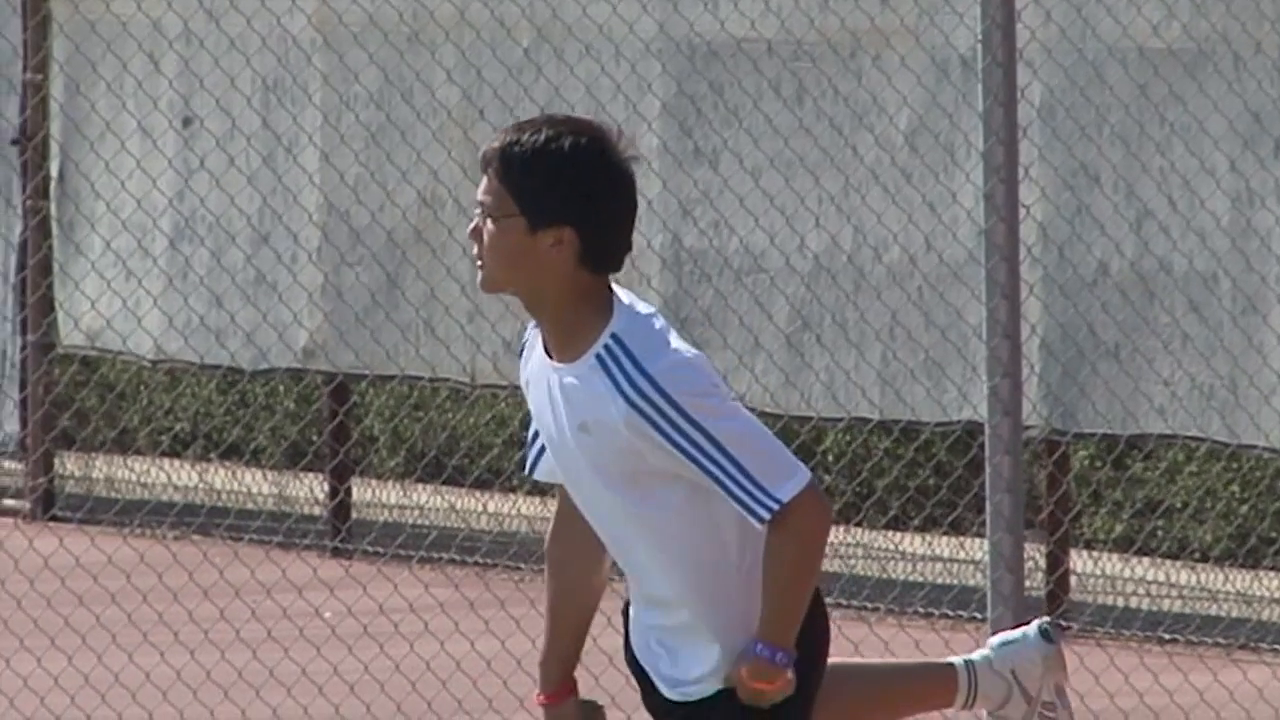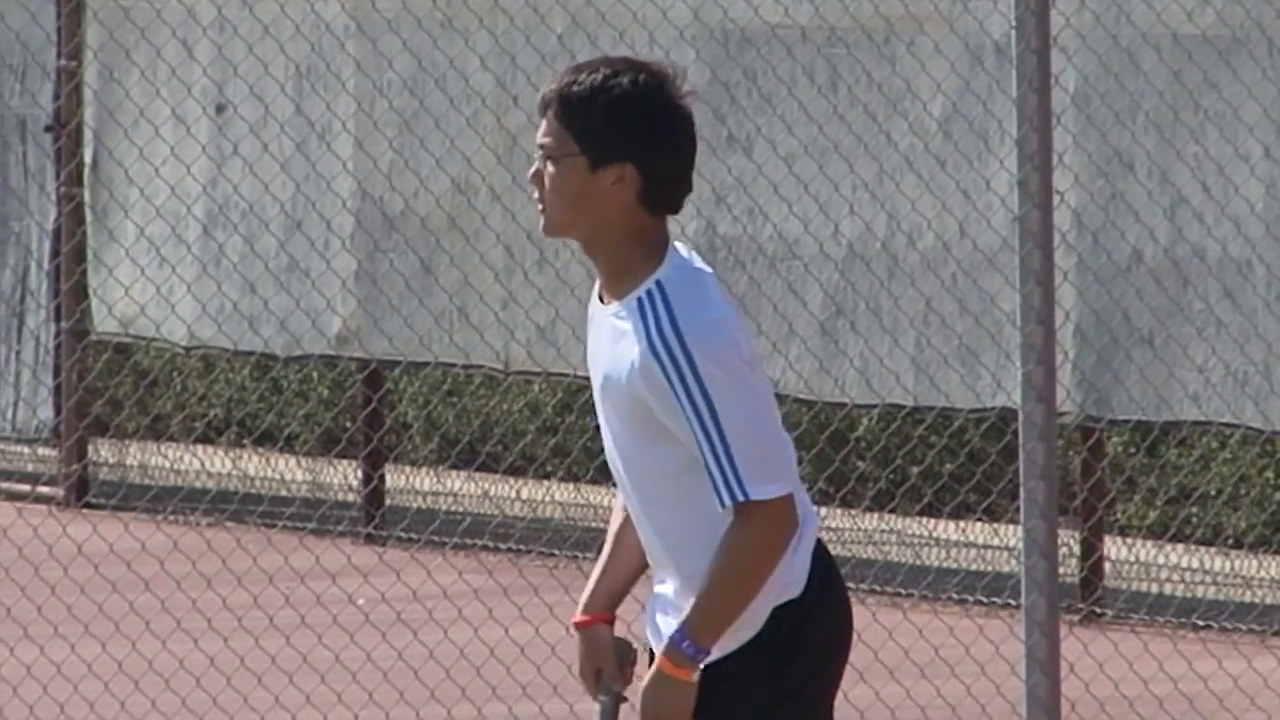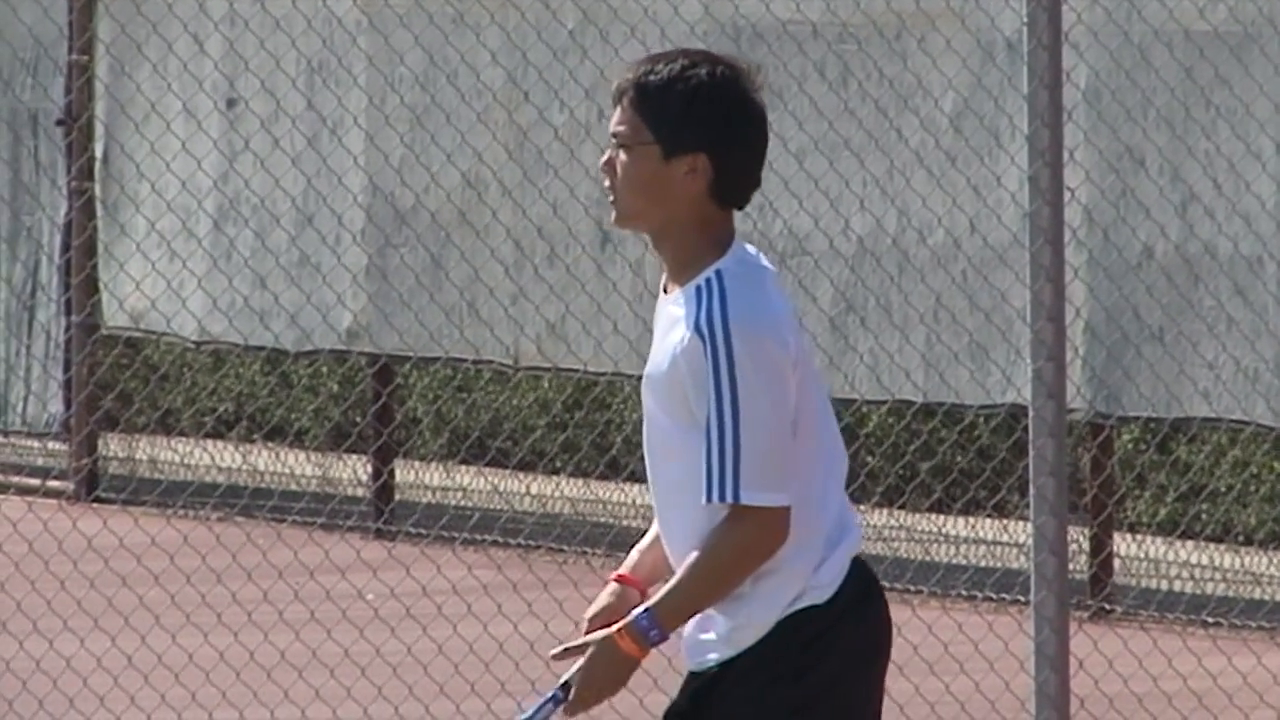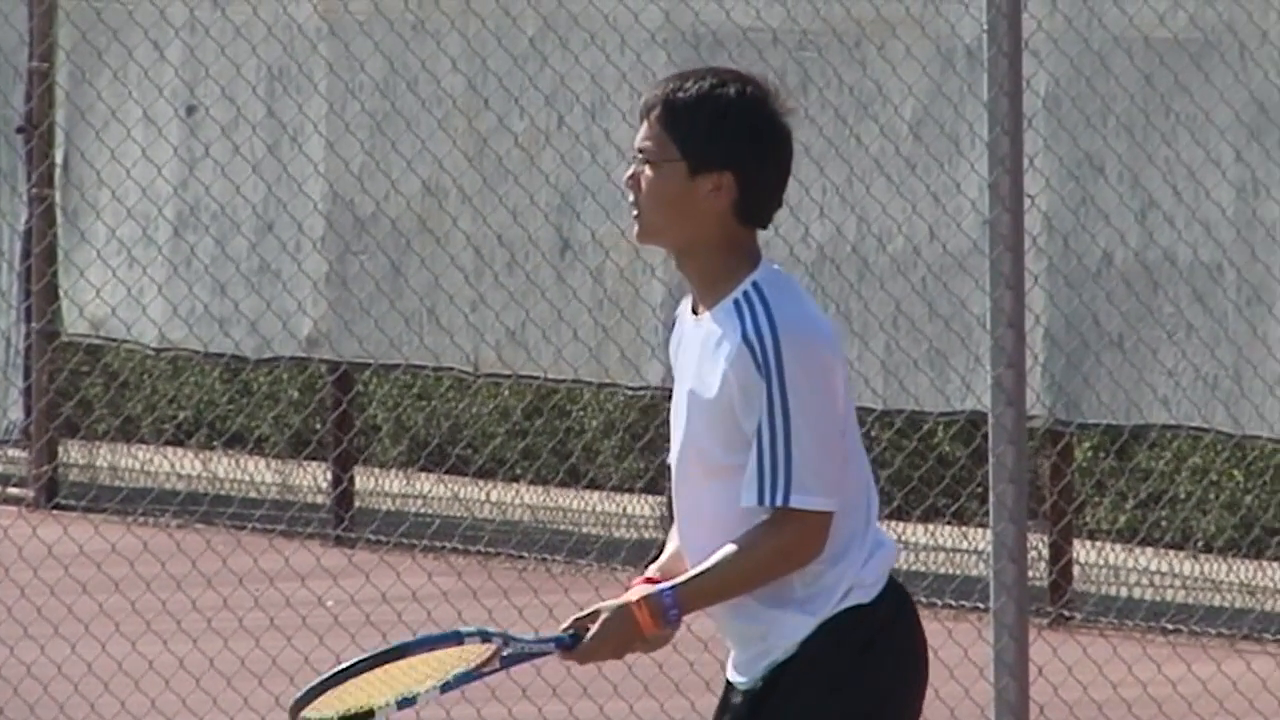
dt=0.7s
person 1, frame 1
left shoulder: (646, 377)
right shoulder: (544, 350)
left elbow: (801, 511)
right elbow: (582, 516)
left wrist: (768, 659)
left hip: (737, 656)
person 1, frame 2
left shoulder: (678, 330)
right shoulder: (617, 299)
left elbow: (768, 514)
left wrist: (678, 660)
right wrist: (597, 610)
left hip: (764, 633)
right hip: (708, 620)
person 1, frame 3
left shoulder: (727, 321)
right shoulder: (694, 297)
left elbow: (757, 522)
left wrist: (636, 636)
right wrist: (634, 580)
left hip: (793, 642)
right hip: (803, 629)
person 1, frame 4
left shoulder: (772, 334)
right shoulder: (696, 320)
left elbow: (797, 528)
left wrist: (657, 608)
right wrist: (655, 585)
left hip: (838, 655)
right hip: (778, 654)
